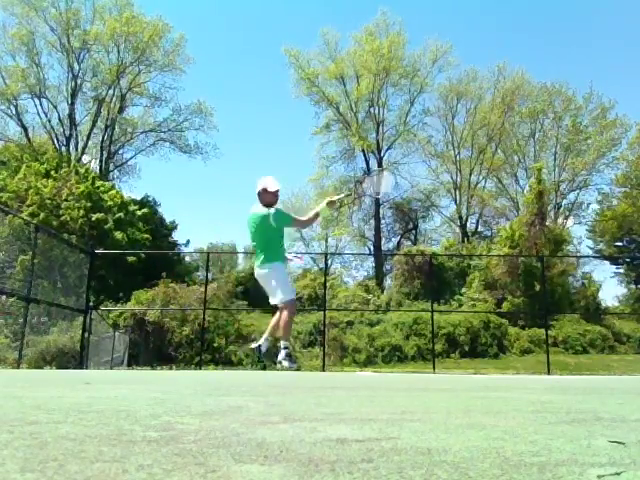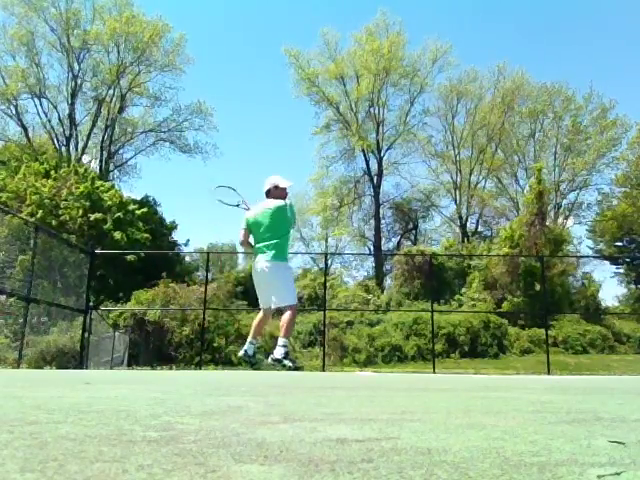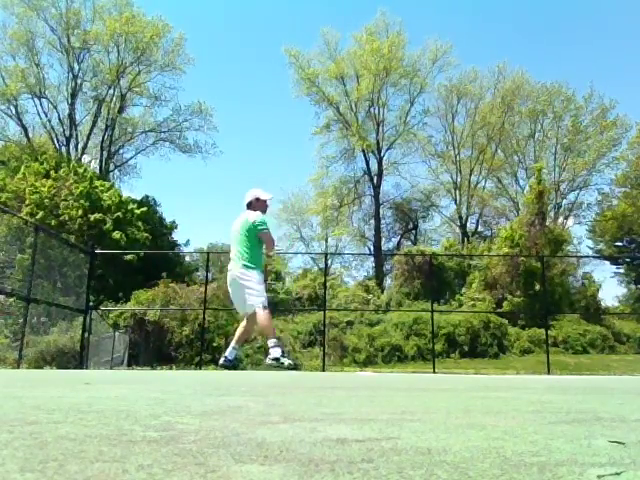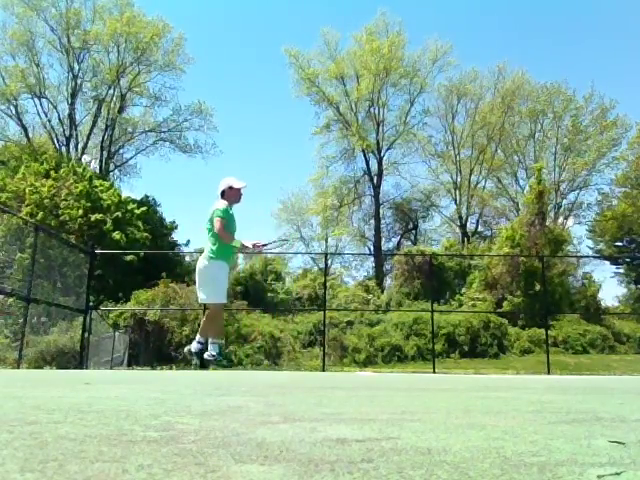
dt=0.3s
person 1, frame 1
left shoulder: (256, 213)
right shoulder: (272, 213)
right elbow: (304, 223)
left wrist: (286, 248)
right wrist: (322, 207)
left hip: (267, 266)
right hip: (271, 267)
left knee: (286, 308)
right knee: (288, 306)
left ankle: (263, 343)
right ankle: (284, 353)
person 1, frame 2
left shoulder: (252, 213)
right shoulder: (285, 206)
left elbow: (243, 241)
right elbow: (292, 224)
left hip: (259, 265)
right hip: (277, 264)
left knee: (267, 309)
right knee: (290, 307)
left ankle: (249, 349)
right ankle: (280, 352)
person 1, frame 3
left shoulder: (239, 221)
right shoulder: (256, 216)
right elbow: (269, 242)
left wrist: (263, 252)
right wrist: (270, 251)
left hip: (236, 272)
right hip: (247, 271)
left knee: (251, 316)
right knee: (263, 310)
left ankle: (229, 356)
right ankle: (275, 353)
person 1, frame 4
left shoulder: (227, 210)
right shoulder: (222, 206)
right elbow: (220, 230)
left wrist: (246, 246)
right wrist: (240, 244)
left hip: (218, 264)
right hip: (214, 263)
left knee: (217, 309)
right knee: (216, 307)
left ankle: (212, 350)
right ankle: (198, 346)
